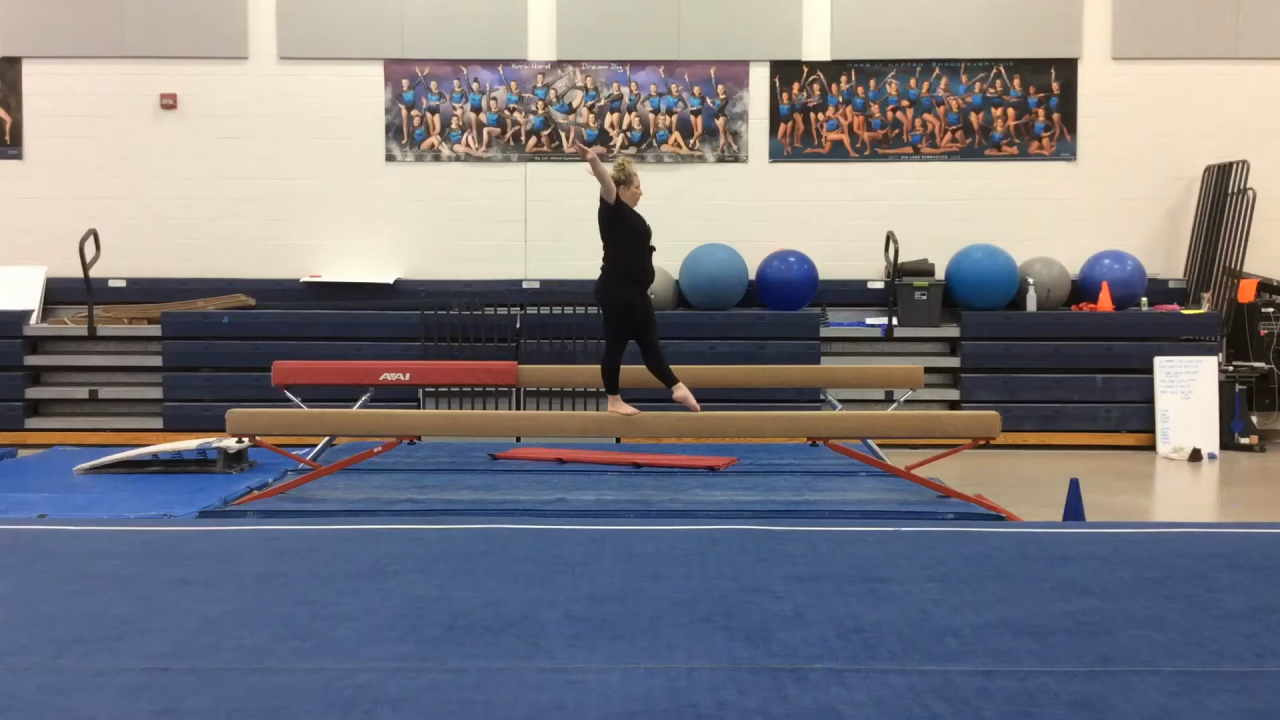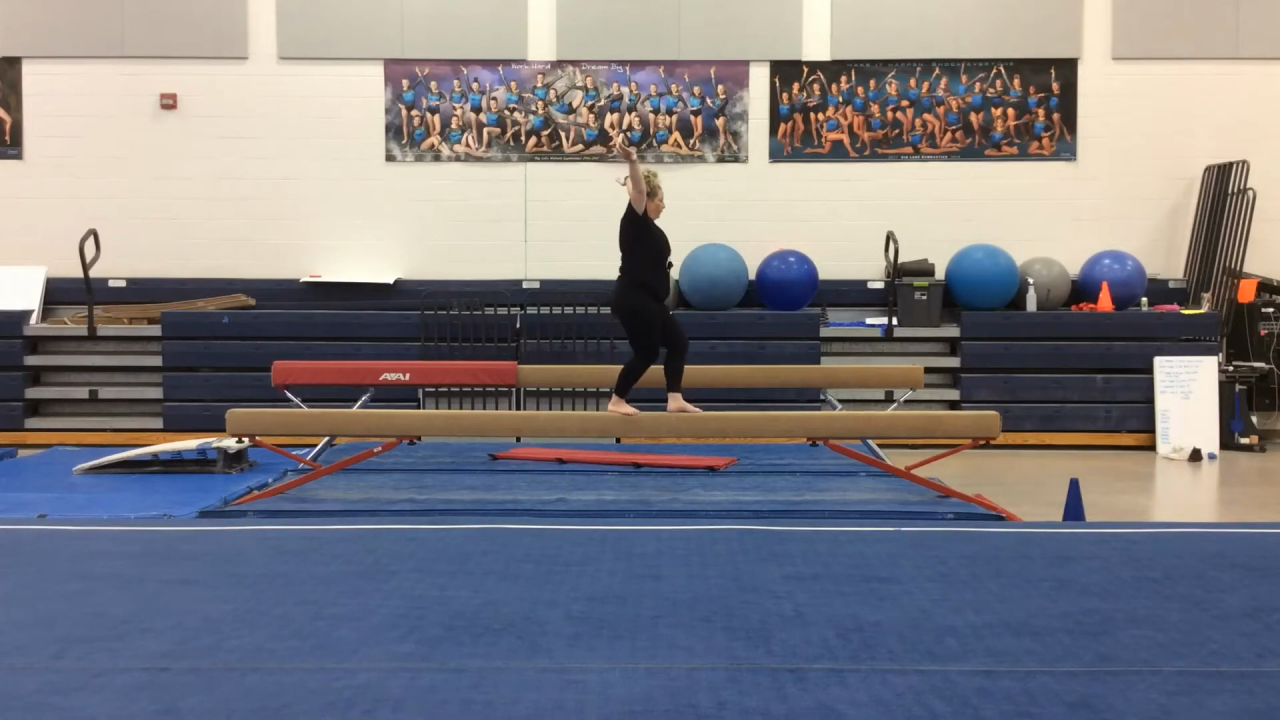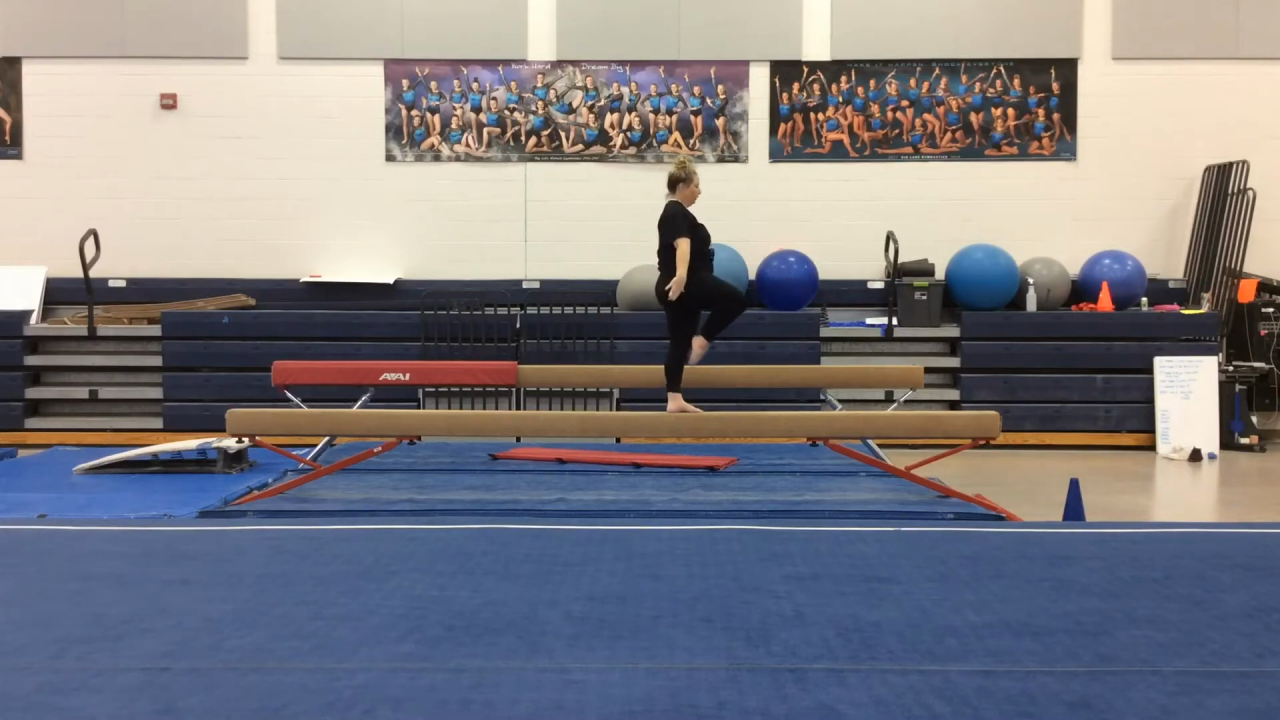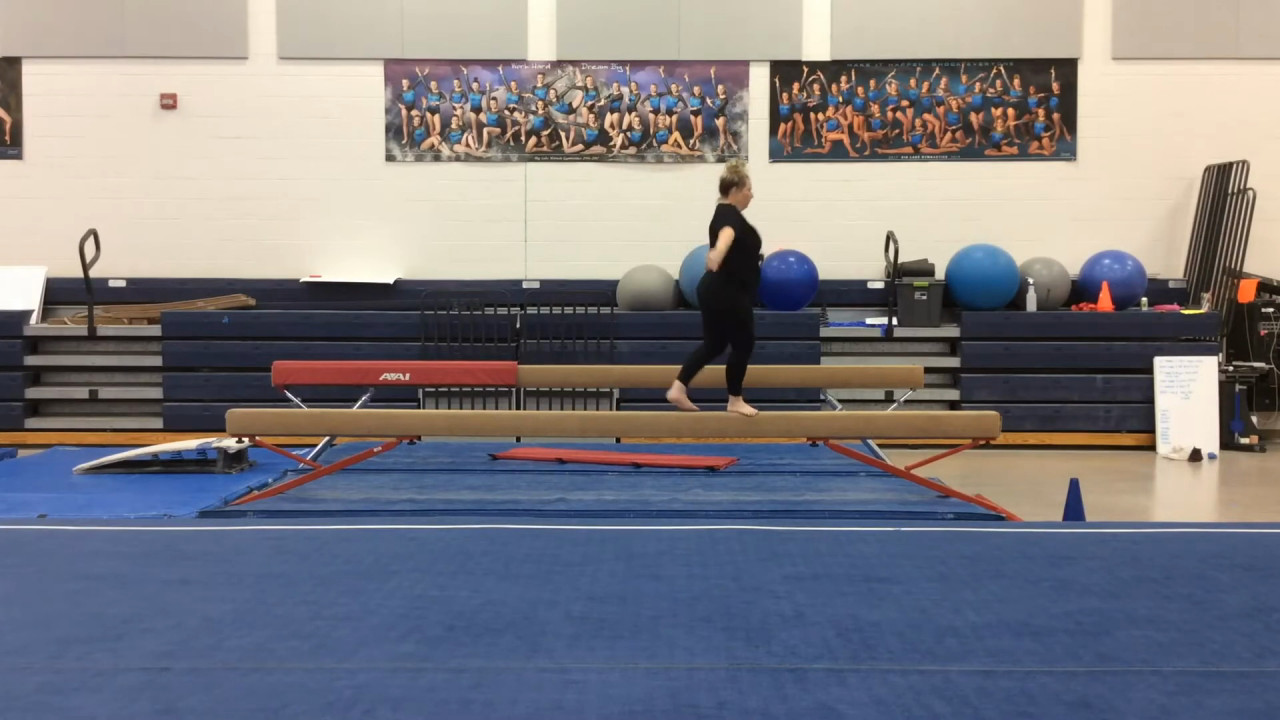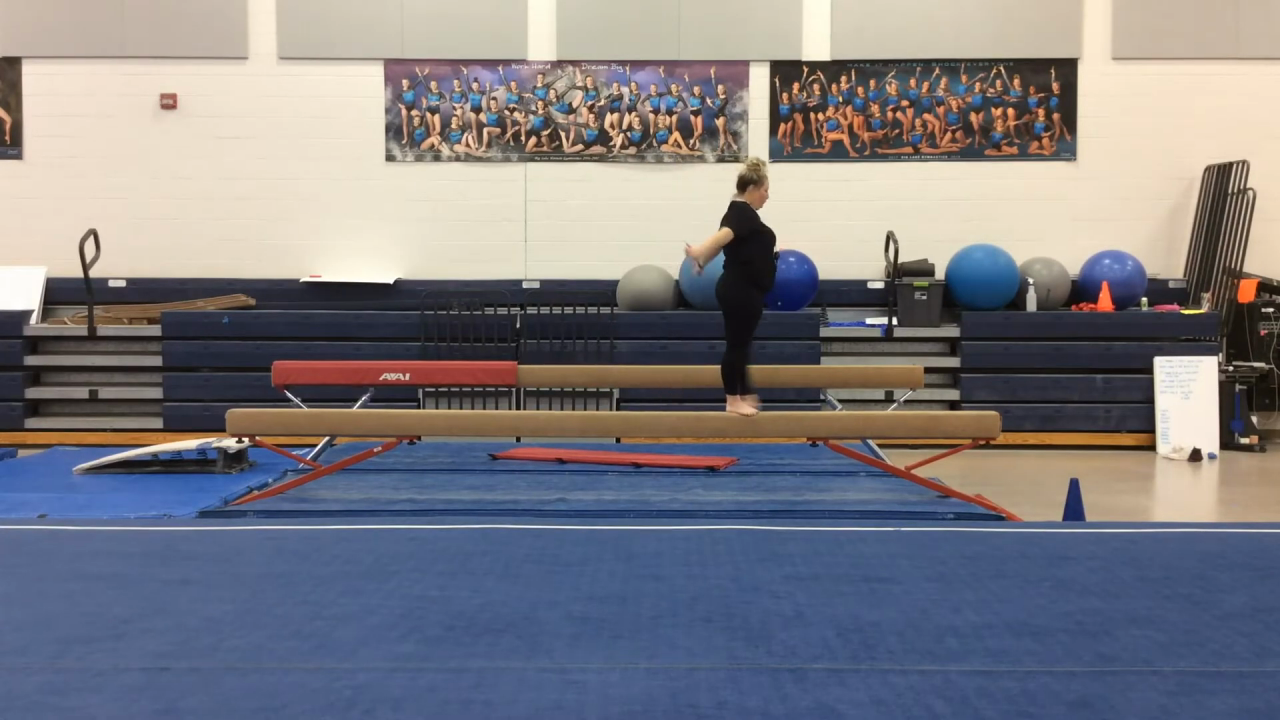
dt=1s
person 1, frame 1
left shoulder: (627, 212)
right shoulder: (613, 210)
left elbow: (612, 183)
right elbow: (607, 184)
left wrist: (597, 165)
right wrist: (593, 160)
left hip: (635, 292)
right hip: (616, 292)
left knee: (650, 344)
right knee: (616, 345)
left ankle: (677, 389)
right ankle: (613, 401)
person 1, frame 2
left shoulder: (646, 226)
right shoulder: (635, 222)
left elbow: (638, 192)
right elbow: (639, 193)
left wrist: (631, 178)
right wrist: (633, 162)
left hip: (649, 301)
right hip: (633, 300)
left knee: (678, 344)
right knee: (646, 353)
left ankle: (675, 400)
right ankle: (617, 401)
person 1, frame 3
left shoulder: (675, 212)
right shoulder: (676, 213)
right elbow: (682, 244)
right wrist: (681, 275)
left hip: (679, 286)
right hip: (686, 284)
left knee: (679, 342)
right knee: (736, 300)
left ankle: (675, 400)
right ankle: (703, 340)
person 1, frame 4
left shoulder: (725, 215)
right shoulder: (729, 215)
right elbow: (726, 235)
right wrist: (718, 254)
left hip: (717, 291)
right hip: (727, 294)
left knee: (713, 345)
right knee: (743, 346)
left ankle: (678, 389)
right ankle: (735, 401)
person 1, frame 5
left shoulder: (741, 214)
right shoulder: (744, 215)
left elbow: (726, 237)
right elbow: (725, 233)
left wrist: (704, 258)
right wrist: (701, 250)
left hip: (739, 291)
right hip: (740, 292)
left knee: (738, 343)
right knee: (737, 345)
left ankle: (744, 394)
right ankle: (734, 399)
